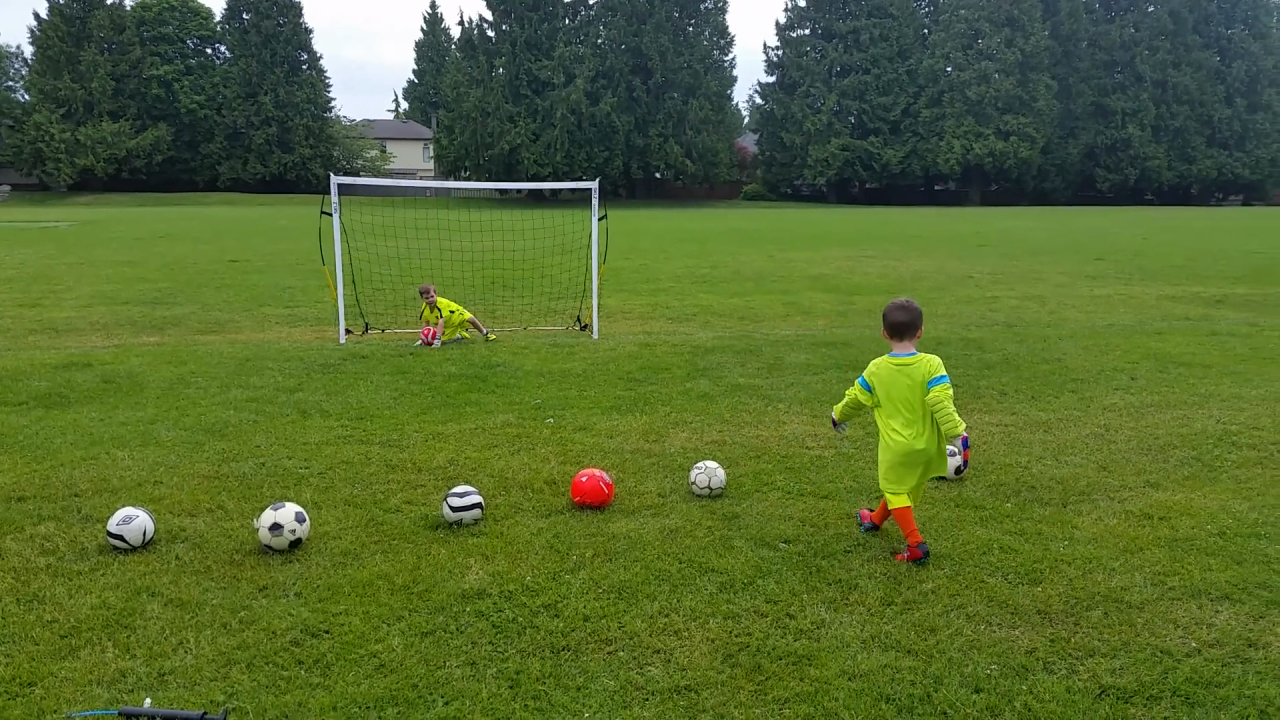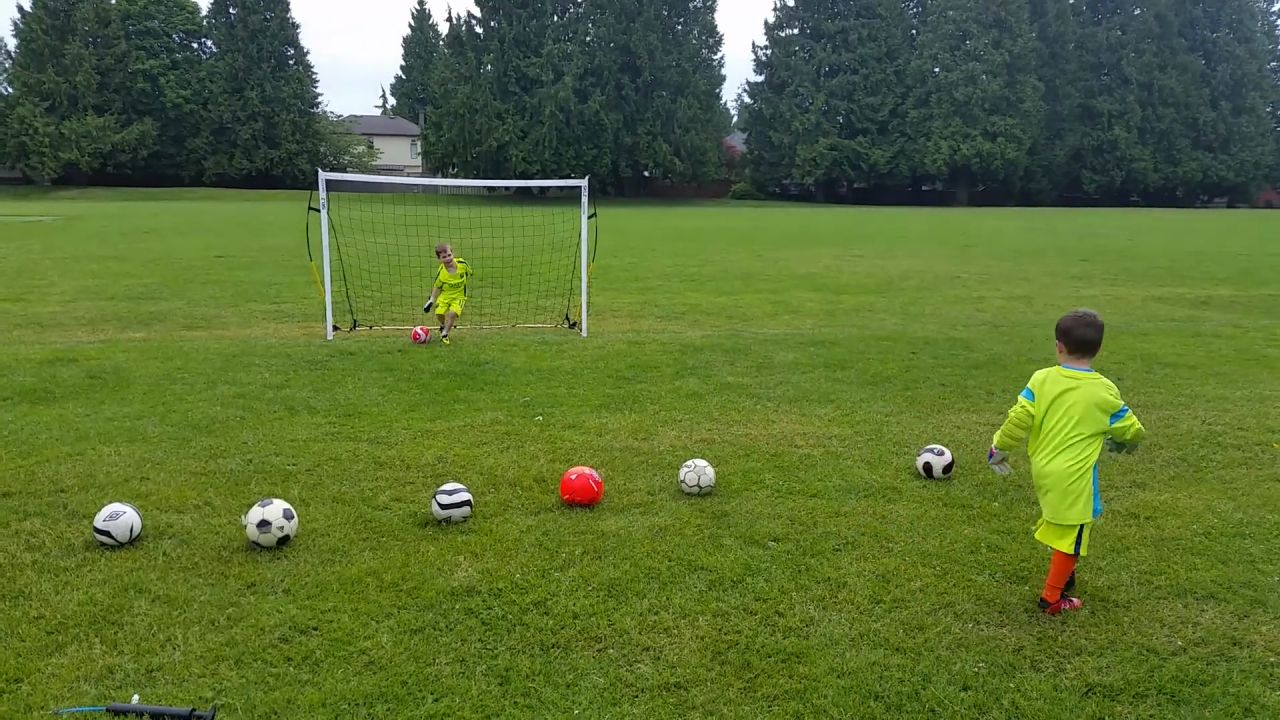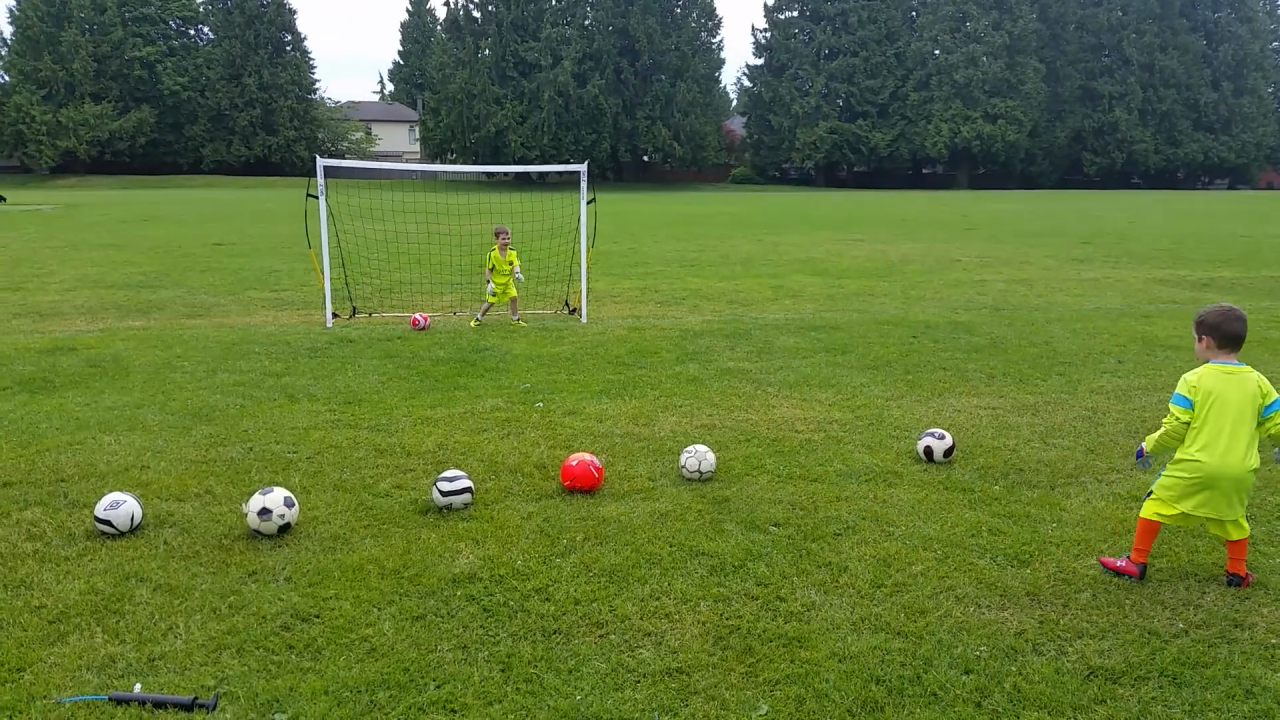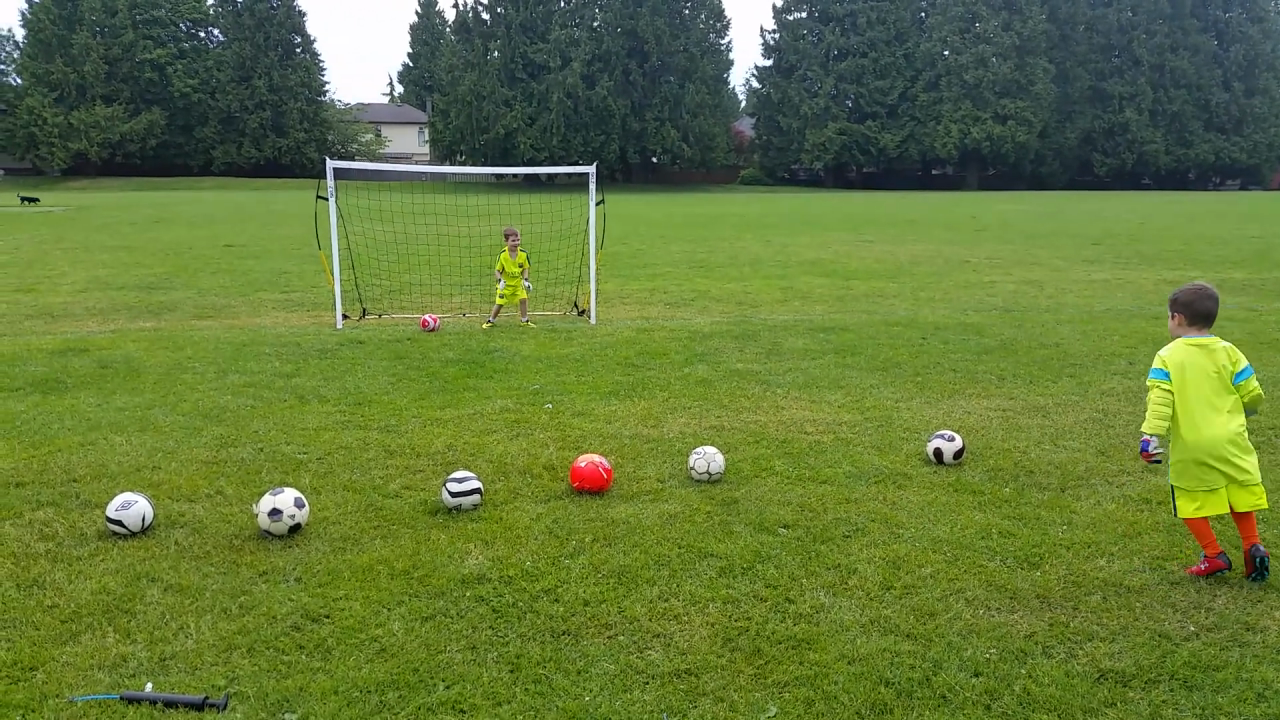
dt=0.7s
person 1, frame 1
left shoulder: (875, 368)
right shoulder: (931, 365)
left elbow: (854, 400)
right elbow: (942, 405)
left wrist: (838, 415)
right wrist: (959, 434)
left hip: (896, 447)
right hip: (927, 447)
left knee: (896, 490)
right knee: (908, 487)
left ankle: (915, 543)
right ankle: (876, 519)
person 1, frame 2
left shoulder: (1042, 379)
right shoulder: (1104, 389)
left elbow: (1019, 420)
right elbow: (1130, 429)
left wrist: (998, 446)
right wrist: (1127, 443)
left hip: (1043, 469)
right hip: (1074, 475)
left knee: (1055, 518)
right knee: (1071, 533)
left ankle: (1062, 575)
right ankle: (1052, 597)
person 1, frame 3
left shoulder: (1194, 380)
left elbow: (1175, 428)
left wrist: (1149, 447)
left hip: (1194, 468)
right hip: (1239, 472)
left knee: (1156, 503)
right knee: (1234, 517)
left ankle: (1136, 563)
right ankle: (1237, 572)
person 1, frame 4
left shoulder: (1166, 356)
right shoulder: (1228, 352)
left elbow: (1159, 401)
right elbow: (1253, 395)
left wrist: (1150, 435)
right wrist: (1244, 411)
left hip: (1190, 446)
right hip: (1229, 441)
left knee: (1191, 501)
right knee: (1240, 493)
left ankle: (1213, 555)
right ankle: (1253, 547)
